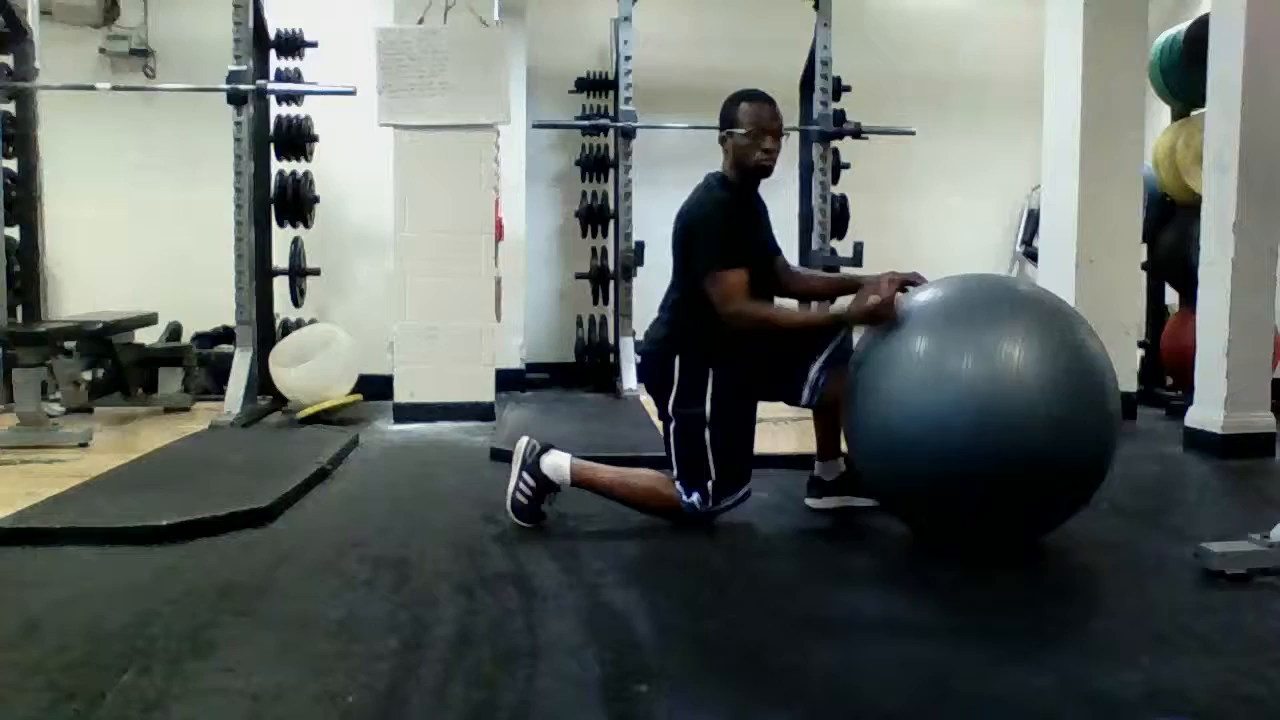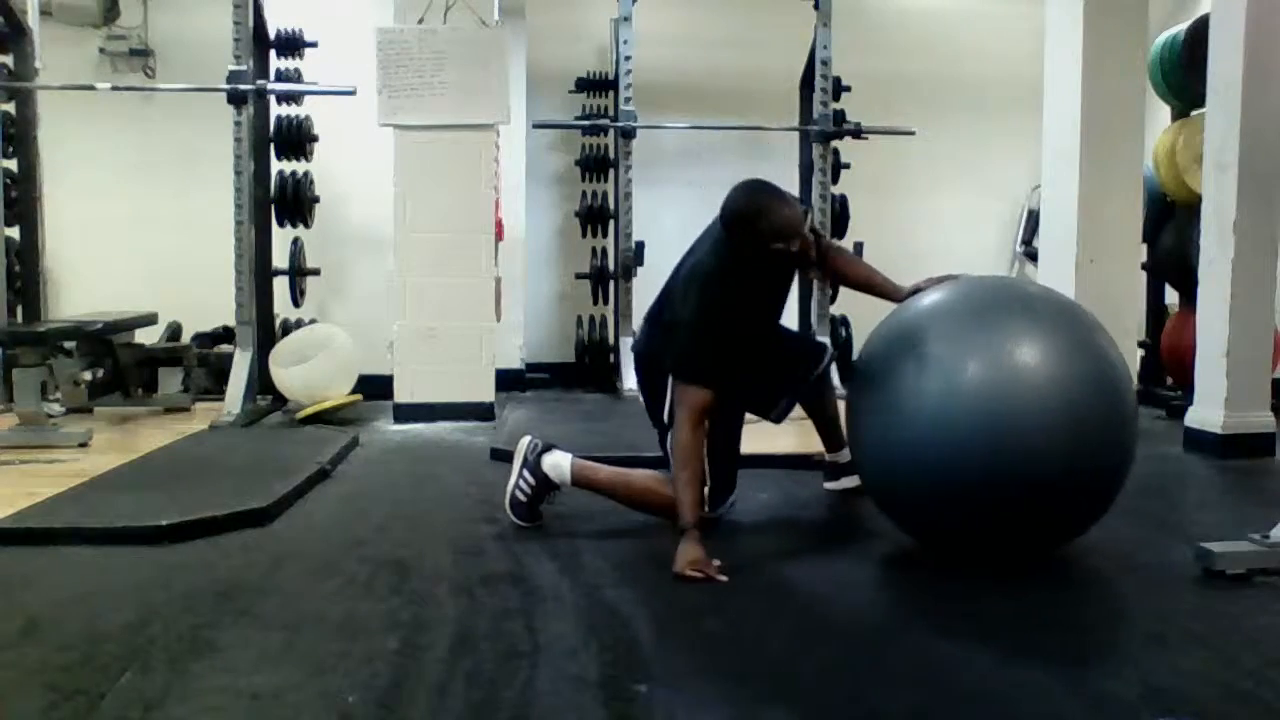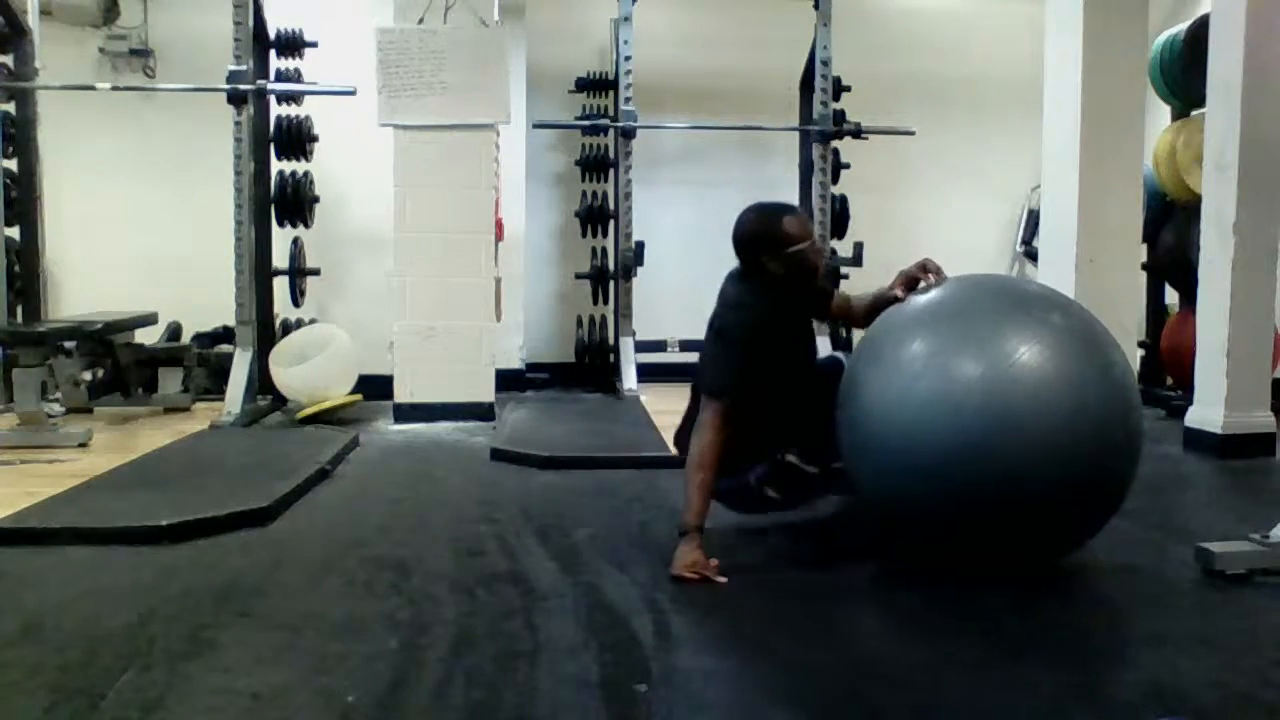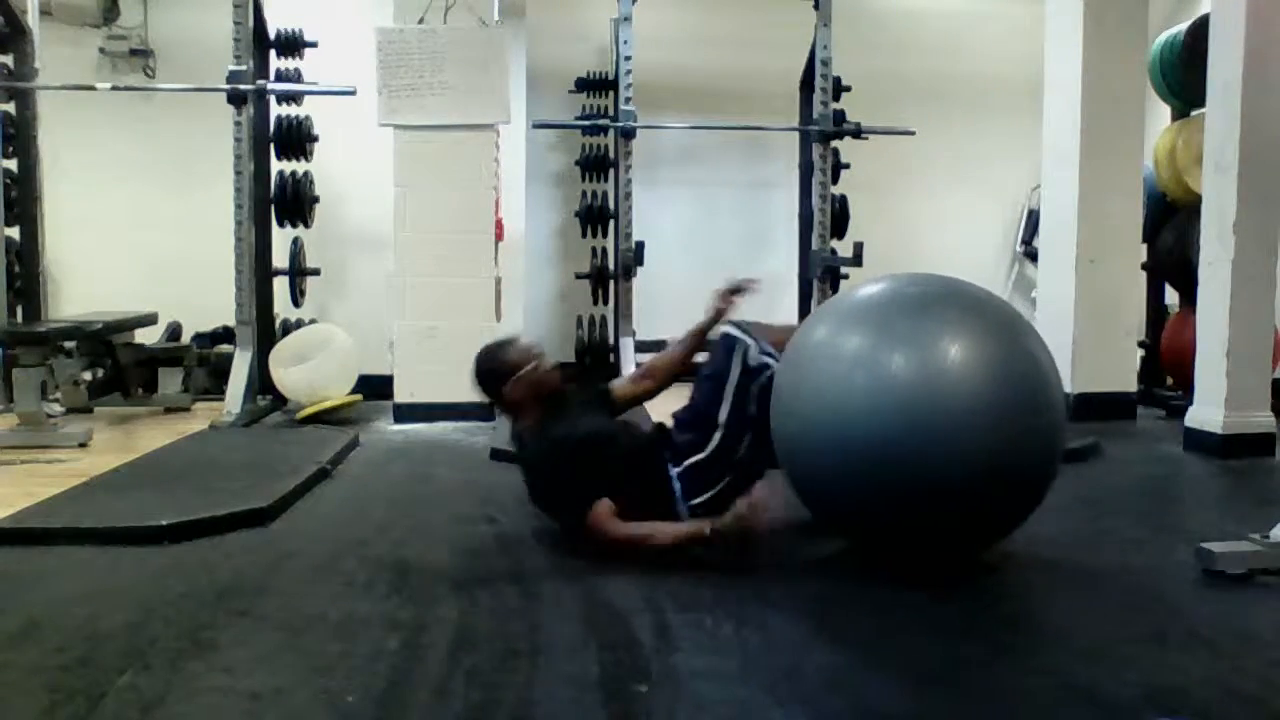
dt=1s
person 1, frame 1
left shoulder: (748, 199)
right shoulder: (712, 210)
left elbow: (782, 278)
right elbow: (736, 309)
left wrist: (862, 283)
right wrist: (844, 314)
left hip: (731, 345)
right hip: (691, 360)
right knee: (704, 501)
left ankle: (829, 477)
right ankle: (552, 465)
person 1, frame 2
left shoulder: (785, 223)
right shoulder: (709, 296)
left elbow: (826, 255)
right elbow: (689, 417)
left wrist: (899, 293)
right wrist: (689, 536)
right hip: (676, 366)
left knee: (813, 363)
right knee: (709, 500)
left ankle: (840, 463)
right ankle: (553, 465)
person 1, frame 3
left shoulder: (778, 290)
right shoulder: (744, 323)
left elbow: (851, 310)
right elbow: (708, 428)
left wrist: (890, 294)
right wrist: (691, 538)
right hip: (746, 468)
person 1, frame 4
left shoulder: (558, 400)
right shoulder: (543, 450)
left elbow: (648, 379)
right elbow: (614, 530)
left wrist: (711, 320)
right wrist: (714, 528)
right hip: (685, 487)
left knee: (741, 339)
right knee: (738, 343)
